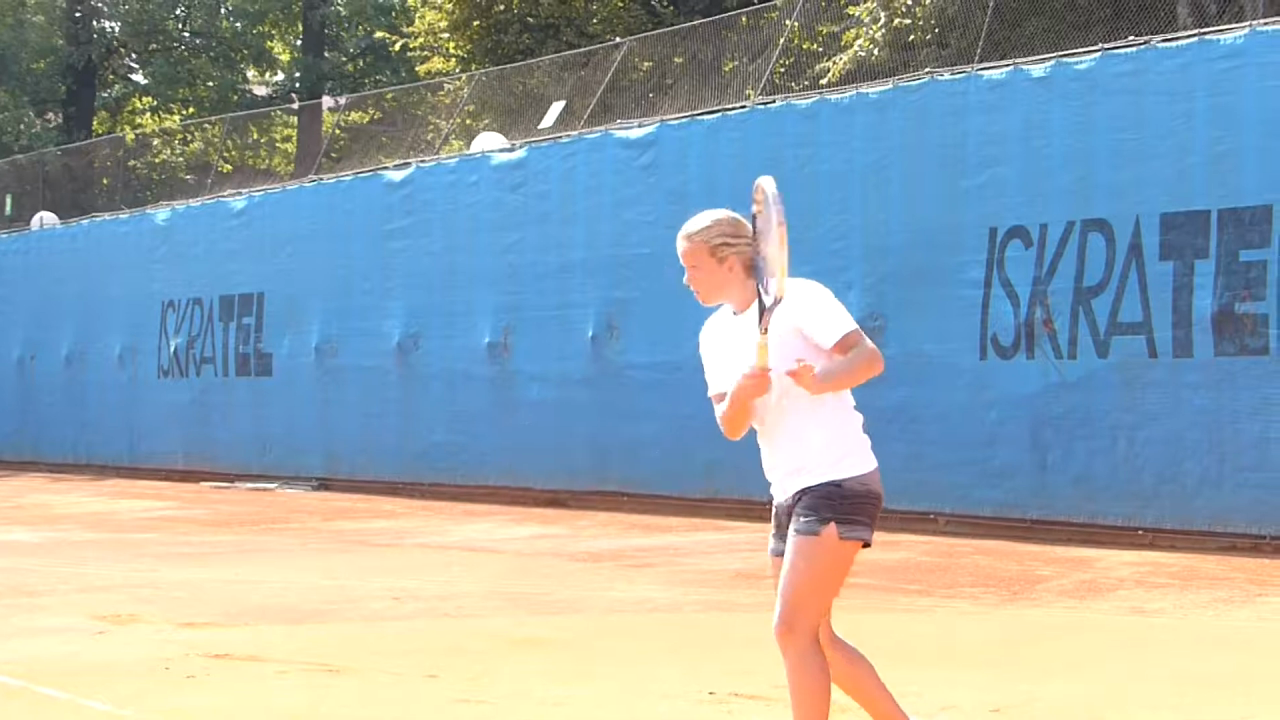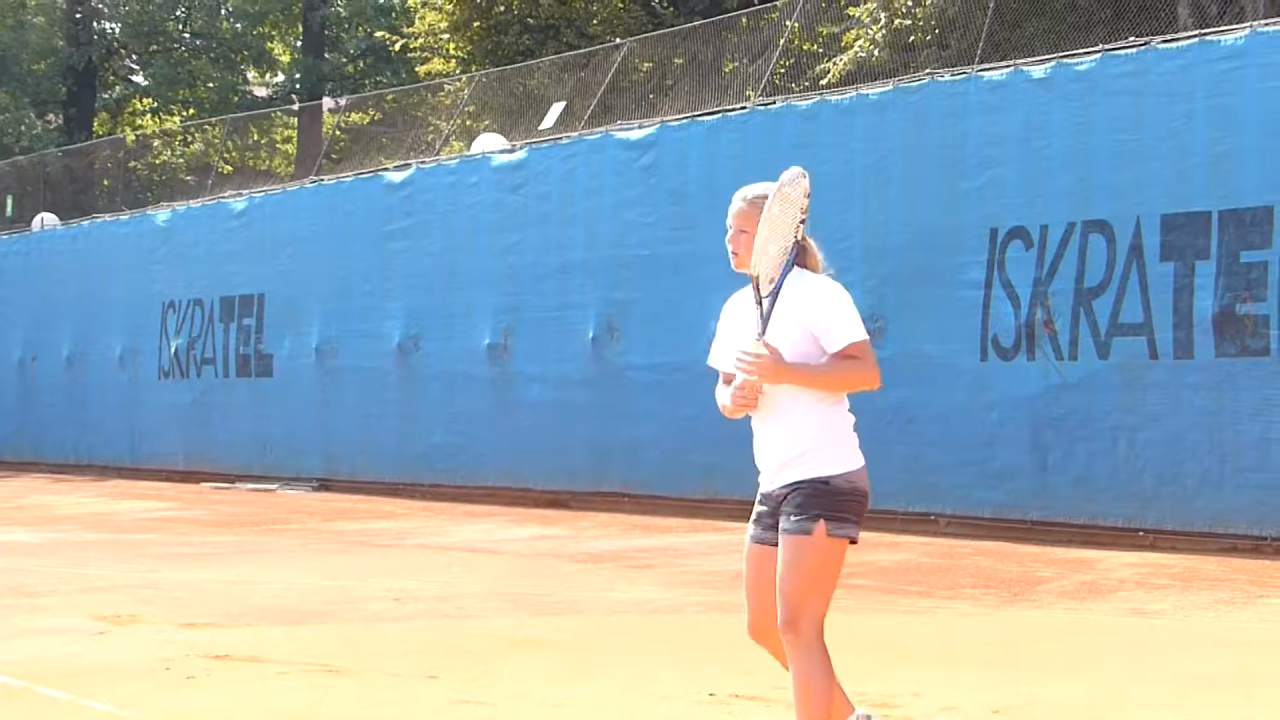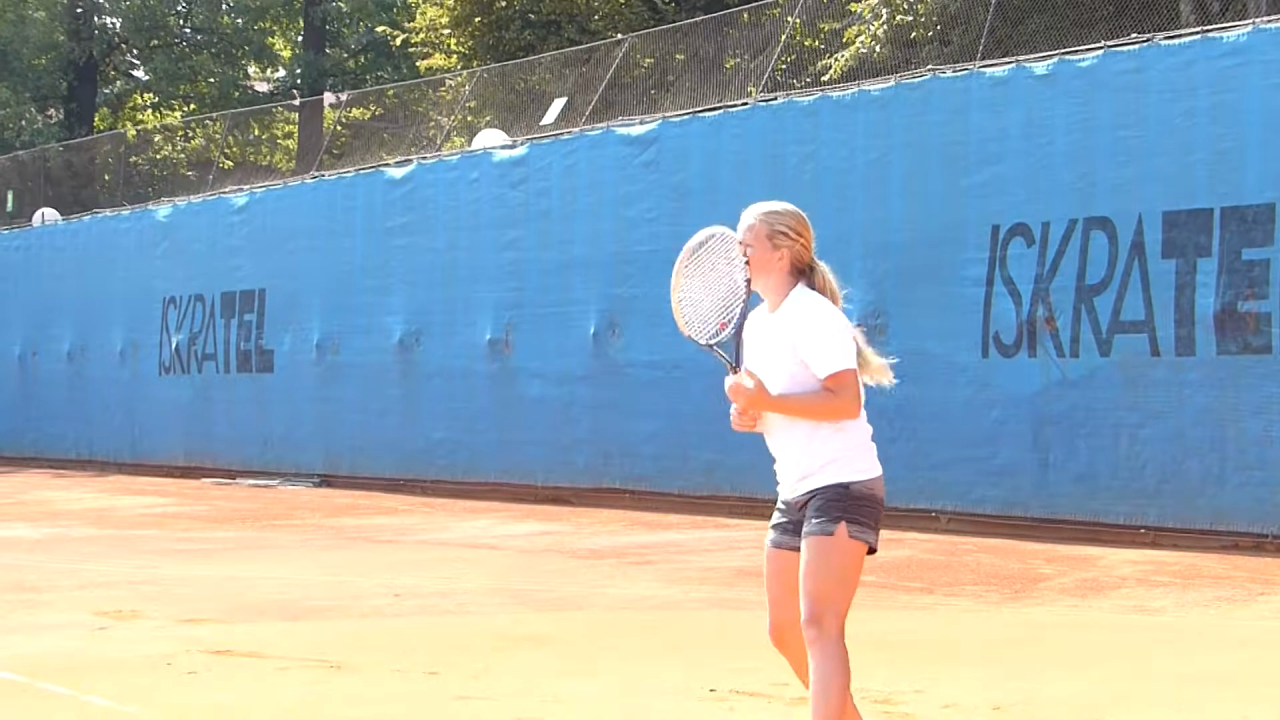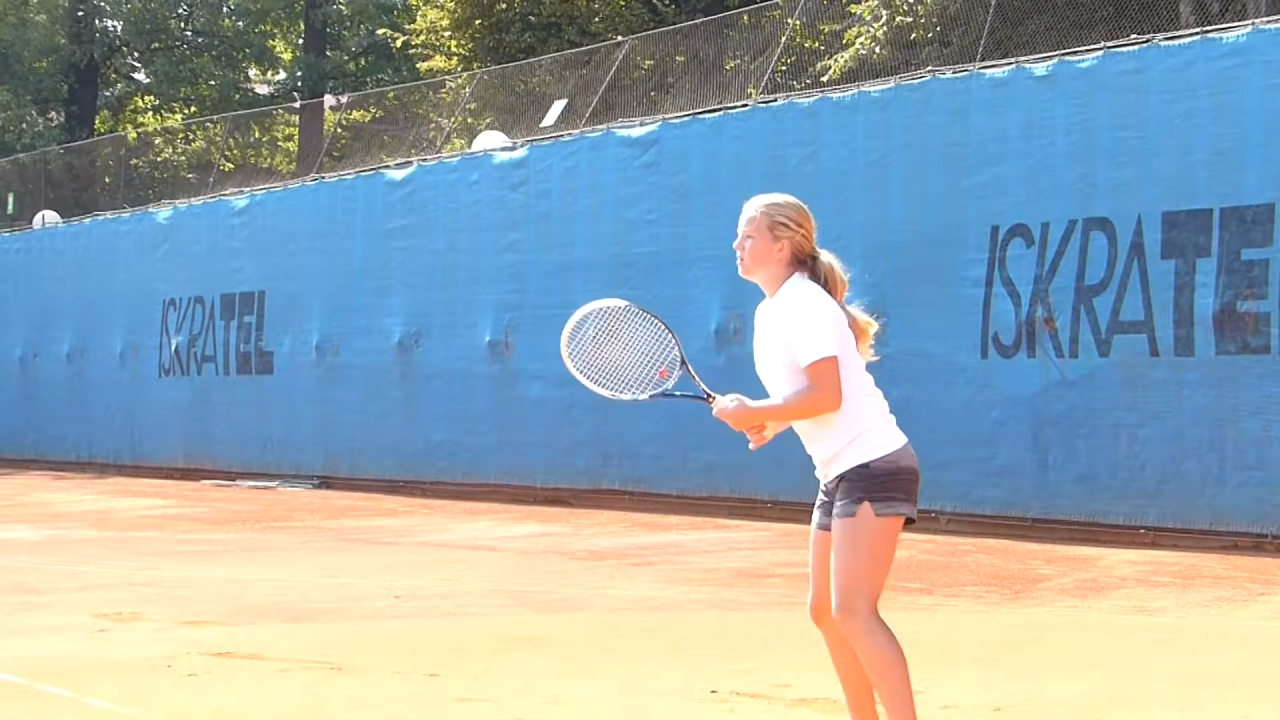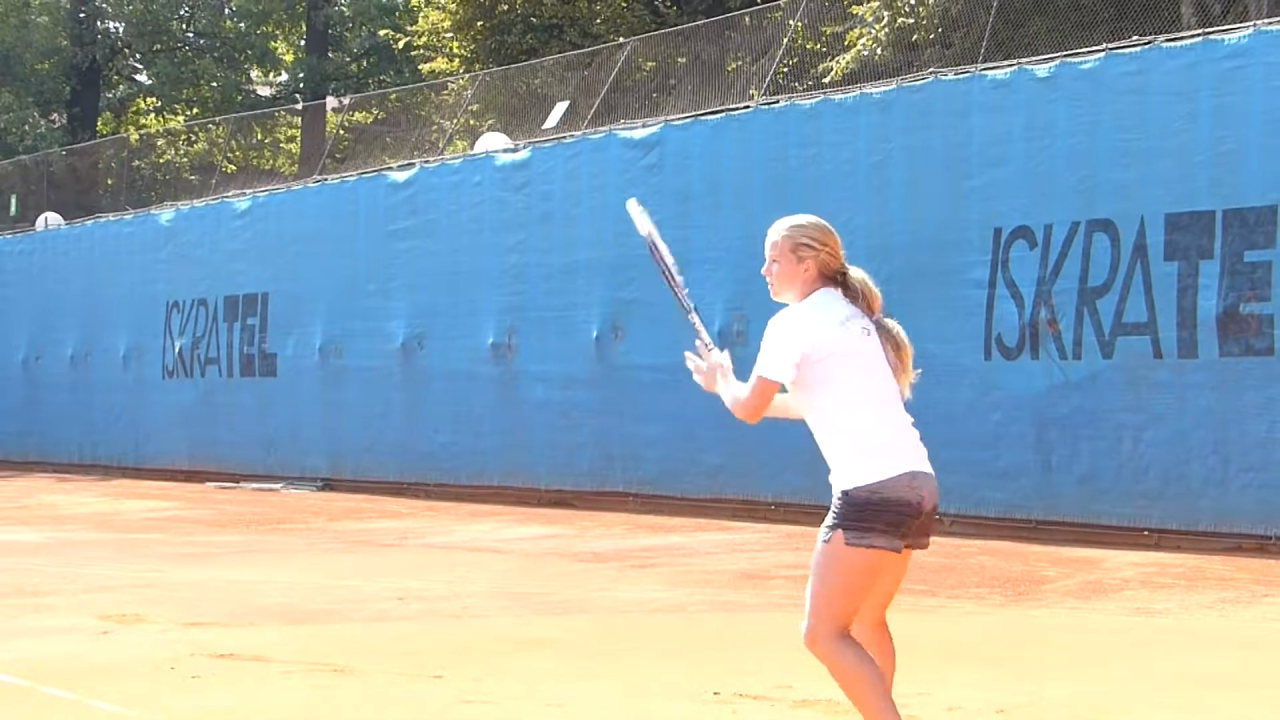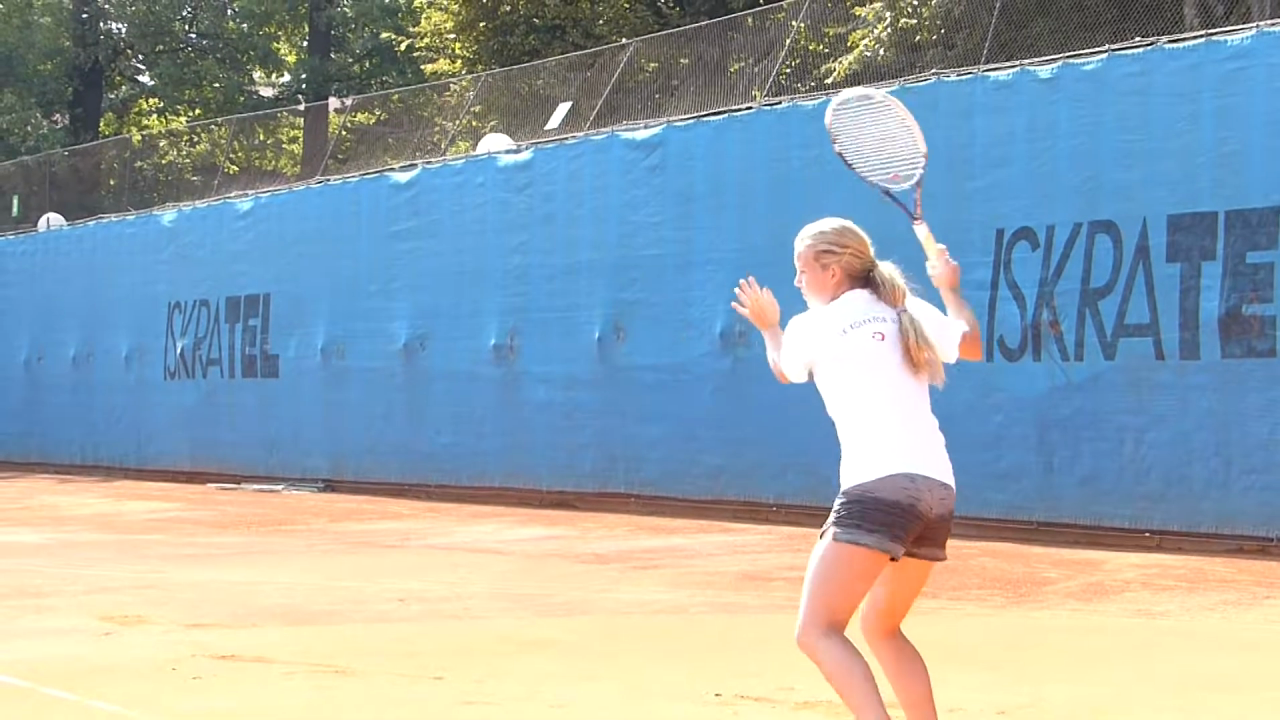
dt=0.3s
person 1, frame 1
left shoulder: (801, 296)
right shoulder: (714, 333)
left elbow: (868, 357)
right elbow: (731, 427)
left wrist: (823, 379)
right wrist: (743, 393)
left hip: (839, 483)
right hip: (790, 495)
left knee: (794, 629)
right knee: (814, 637)
person 1, frame 2
left shoulder: (819, 294)
right shoulder: (737, 308)
left elbow: (868, 373)
right elbow: (726, 398)
left wrist: (789, 371)
right wrist: (737, 395)
left hip: (825, 481)
right hip: (776, 487)
left knee: (797, 629)
right knee: (763, 628)
person 1, frame 3
left shoulder: (816, 317)
right shoulder: (757, 322)
left elbow: (847, 403)
left wrist: (767, 404)
right wrist: (746, 412)
left hip: (846, 491)
right hip: (798, 496)
left knee: (817, 627)
right knee: (787, 633)
person 1, frame 4
left shoulder: (805, 305)
right shoulder: (771, 312)
left elbow: (828, 396)
left wrist: (754, 413)
right wrist: (773, 423)
left hip: (875, 467)
right hip: (841, 475)
left knee: (852, 611)
right knee: (826, 612)
person 1, frame 5
left shoulder: (792, 324)
right shoulder: (857, 320)
left elbow: (749, 407)
left wrist: (717, 382)
right wrist: (782, 402)
left hip: (876, 489)
right hip: (917, 484)
left knee: (823, 635)
right knee: (863, 621)
person 1, frame 6
left shoulder: (811, 326)
right shoulder: (912, 312)
left elbow: (786, 372)
right elbow: (972, 347)
left wrist: (769, 327)
right wrist: (949, 289)
left hip: (879, 492)
right hip: (934, 494)
left knee: (816, 632)
right knee: (879, 628)
